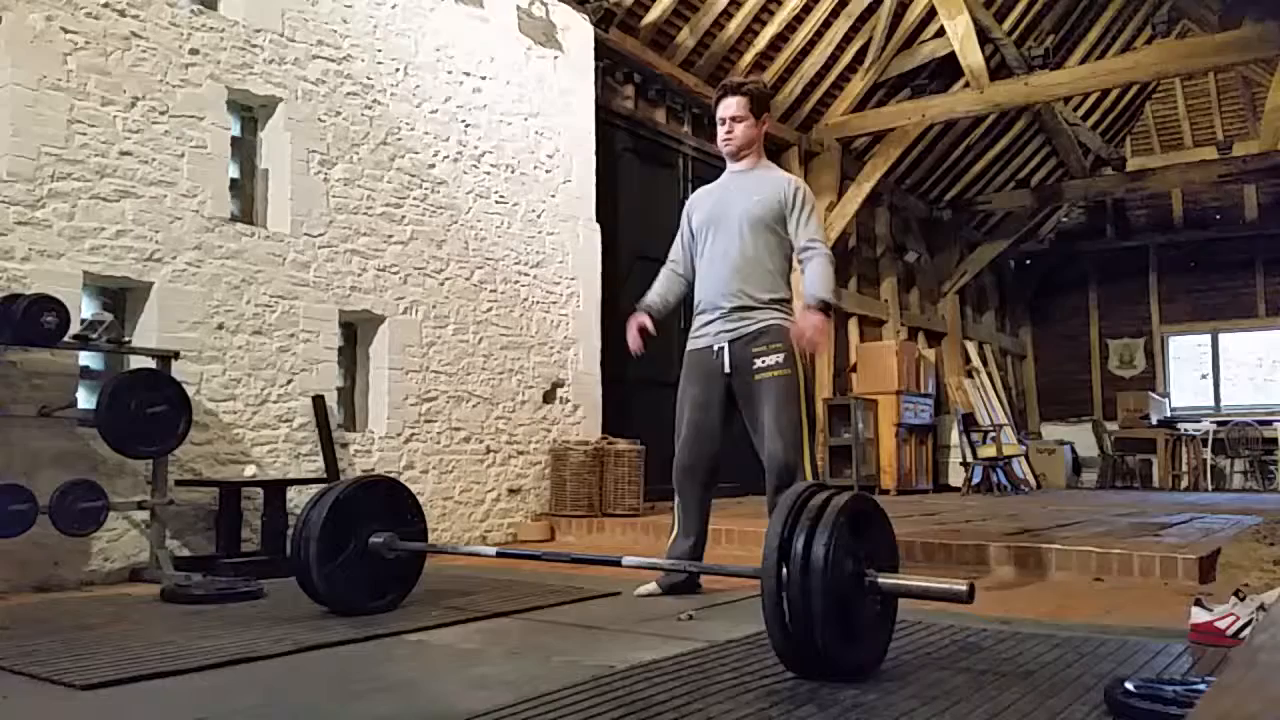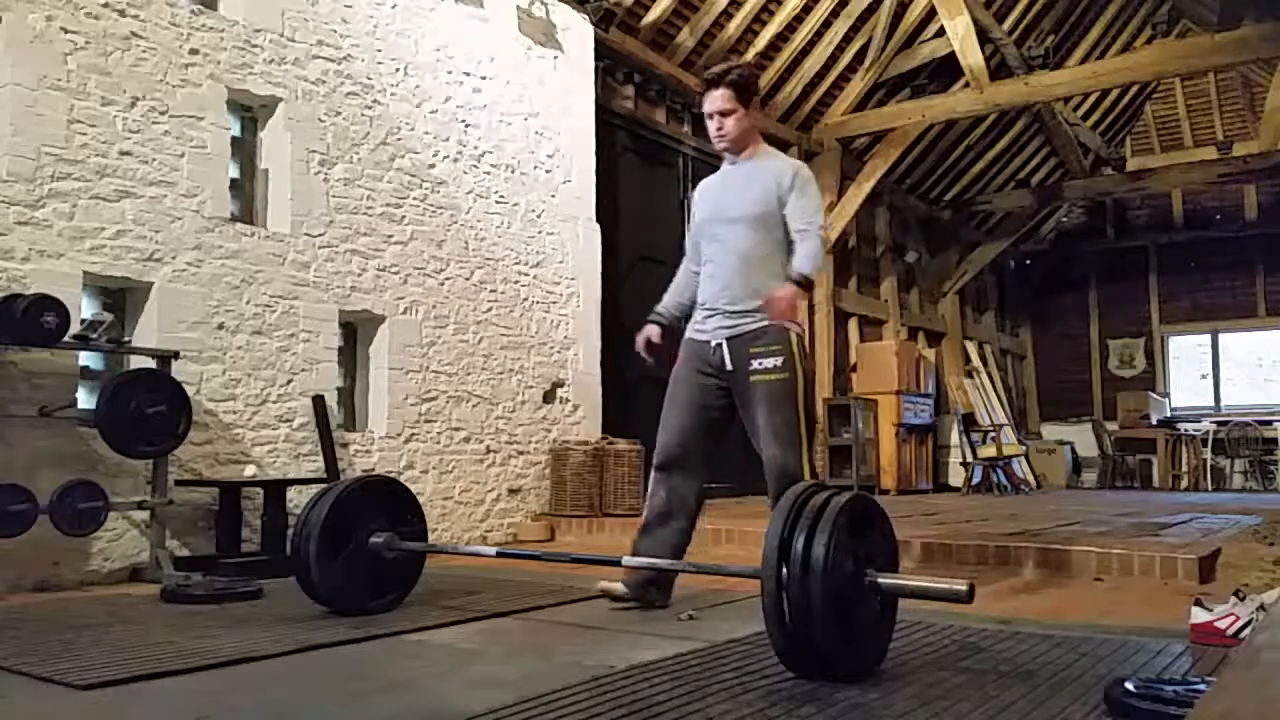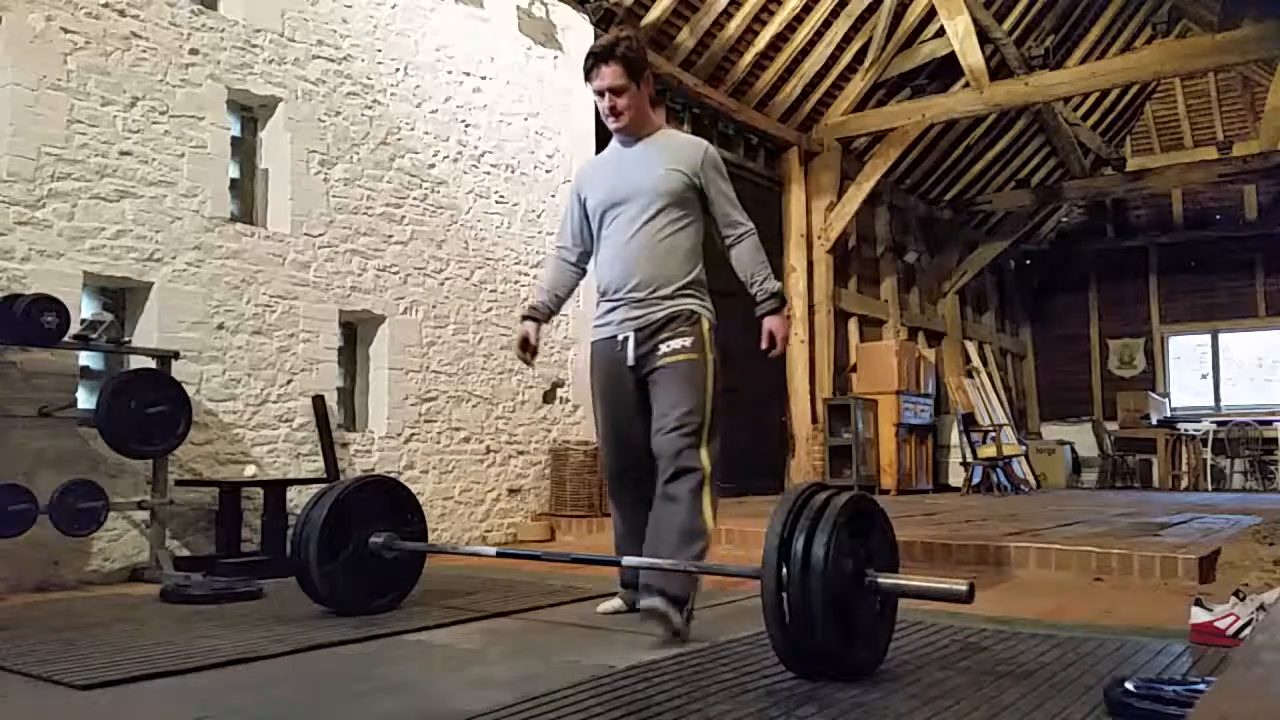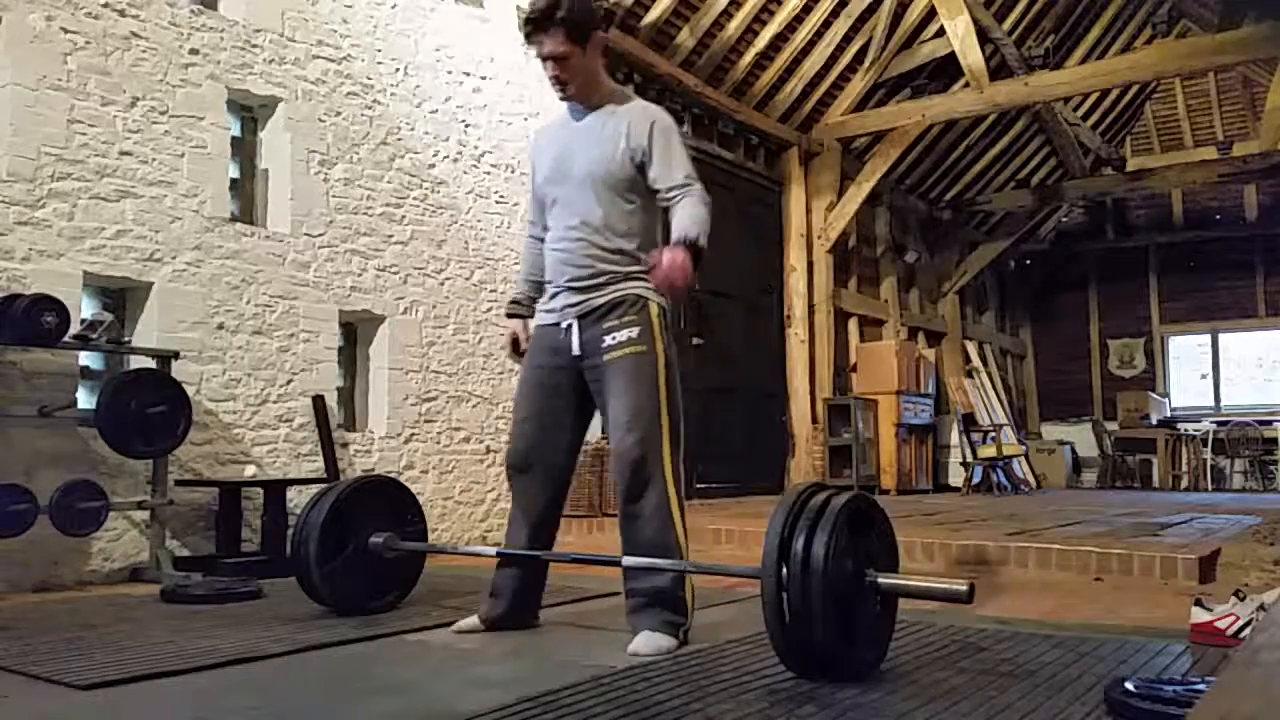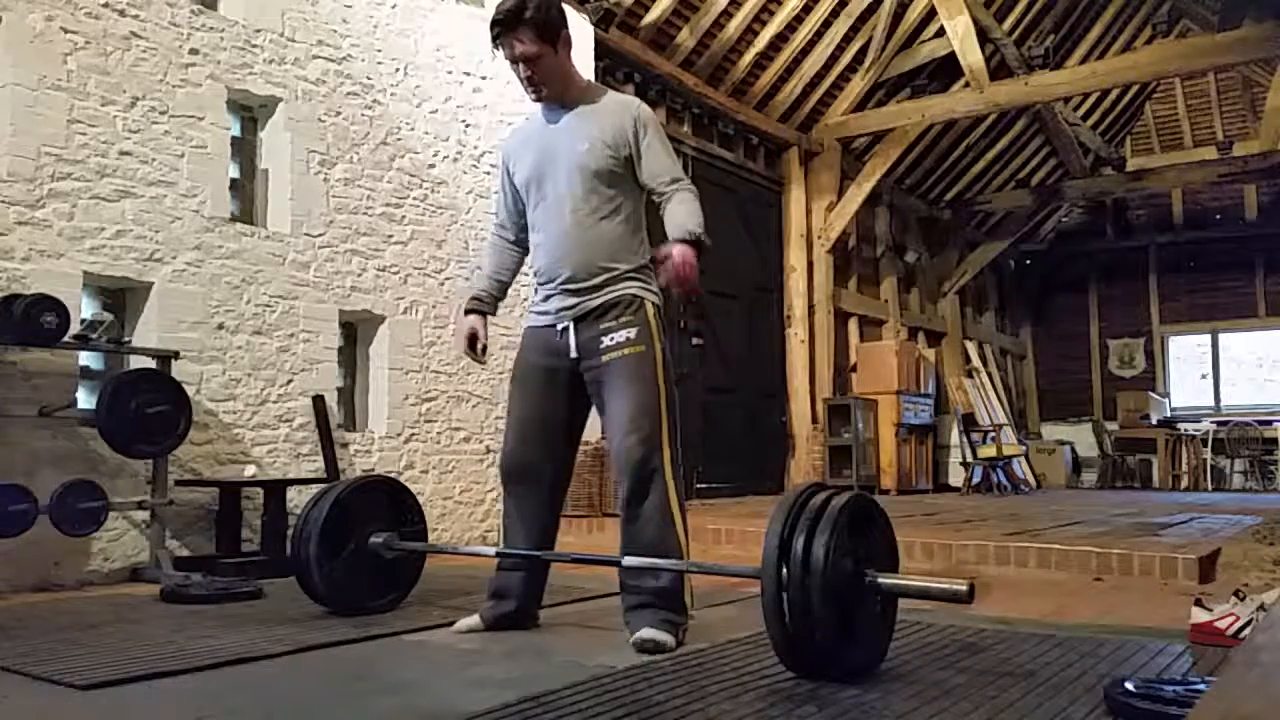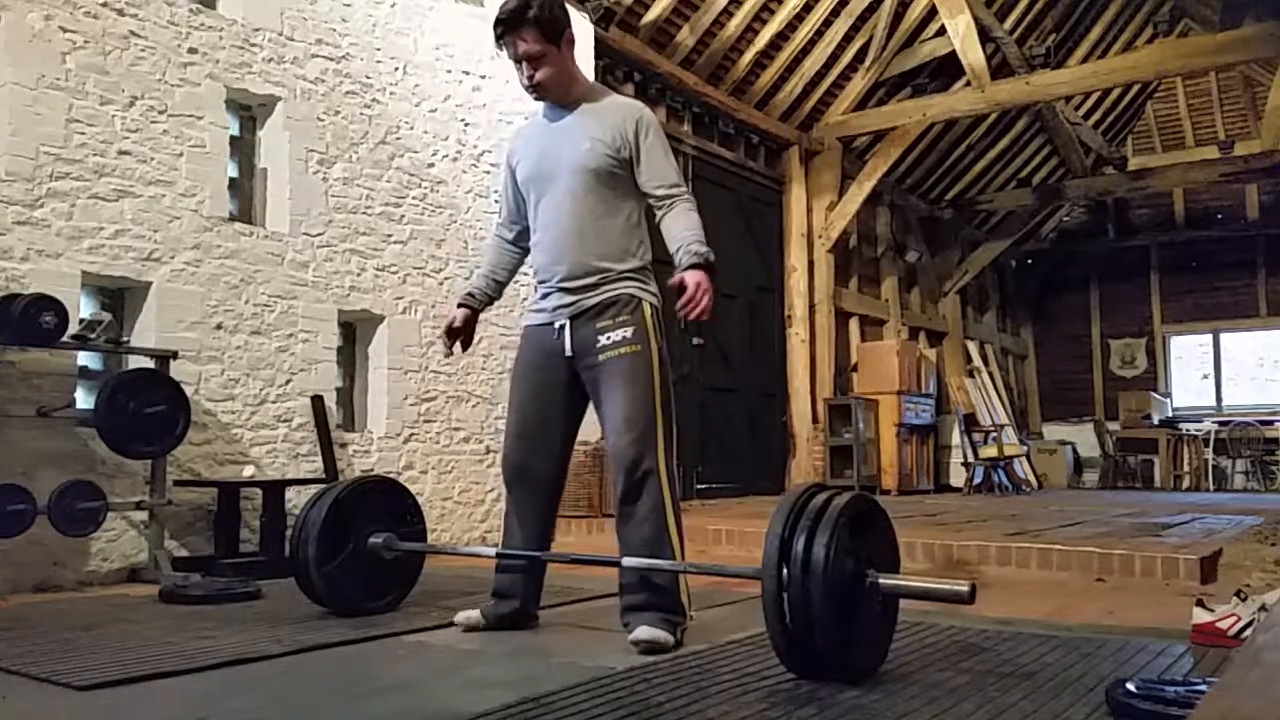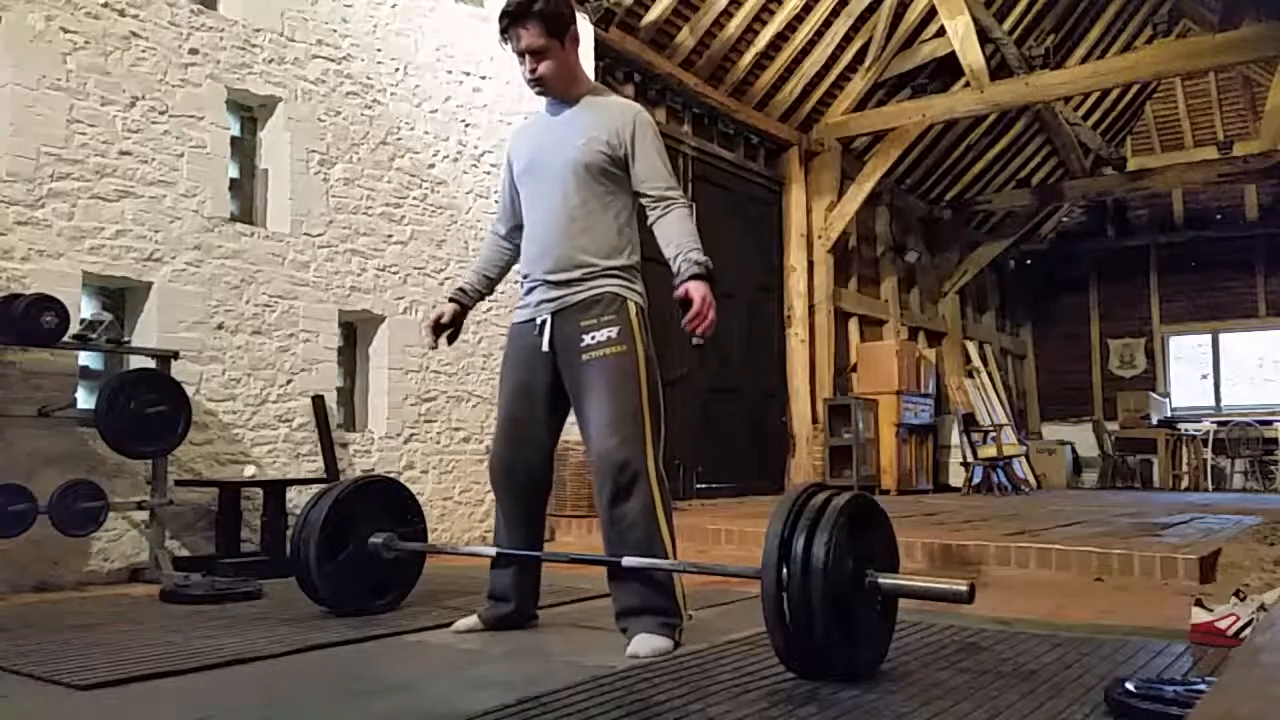
dt=0.7s
person 1, frame 1
left shoulder: (788, 188)
right shoulder: (700, 199)
left elbow: (813, 253)
right elbow: (677, 268)
left wrist: (816, 306)
right wrist: (647, 309)
left hip: (765, 336)
right hip: (705, 342)
left knee: (783, 457)
right knee: (690, 460)
right ankle: (680, 568)
person 1, frame 2
left shoulder: (789, 174)
right shoulder: (705, 190)
left elbow: (811, 238)
left wrist: (796, 284)
right wrist: (659, 318)
left hip: (765, 337)
right hip: (703, 340)
left knee: (784, 463)
right knee: (675, 455)
right ankle: (650, 575)
person 1, frame 3
left shoulder: (694, 153)
right shoulder: (591, 173)
left elbow: (738, 234)
right elbow: (569, 255)
left wrist: (771, 301)
right wrist: (536, 314)
left hip: (677, 324)
right hip: (611, 334)
left knee: (678, 452)
right knee: (624, 467)
left ankle: (669, 594)
right ankle: (638, 584)
person 1, frame 4
left shoulder: (645, 122)
right shoulder: (545, 140)
left elbow: (687, 196)
left wrist: (683, 247)
right wrist: (520, 306)
left hip: (625, 312)
right hip: (555, 321)
left knee: (640, 459)
right knee: (531, 462)
left ankle: (659, 612)
right ankle: (512, 599)
person 1, frame 5
left shoulder: (626, 115)
right shoulder: (517, 143)
left elbow: (675, 189)
right elbow: (508, 236)
left wrist: (686, 242)
right wrist: (479, 304)
left hip: (621, 313)
right hip: (547, 324)
left knee: (641, 458)
right knee: (526, 463)
left ankle: (656, 611)
right ankle: (513, 600)
person 1, frame 6
left shoulder: (628, 118)
right shoulder: (523, 142)
left elbow: (672, 201)
right elbow: (510, 235)
left wrist: (694, 262)
right wrist: (471, 301)
left hip: (619, 311)
right hip: (546, 321)
left knee: (636, 457)
right knee: (526, 464)
left ankle: (654, 610)
right ankle: (513, 598)
person 1, frame 7
left shoulder: (624, 118)
right shoulder: (524, 137)
left elbow: (665, 204)
left wrist: (693, 272)
right wrist: (463, 297)
left hip: (603, 310)
right hip: (532, 318)
left knee: (621, 458)
right knee: (514, 463)
left ankle: (651, 614)
right ankle: (511, 600)
